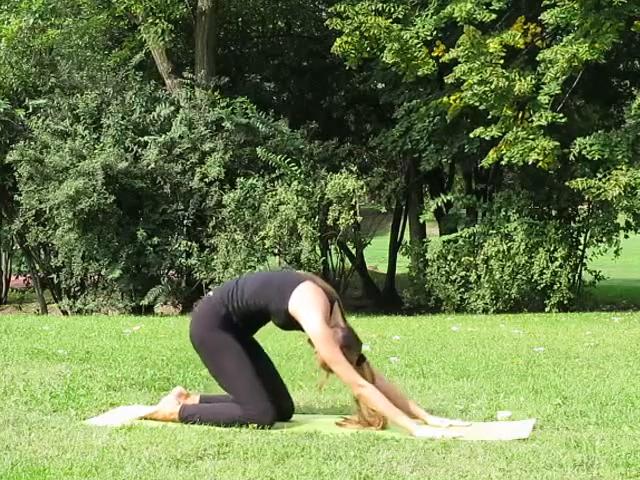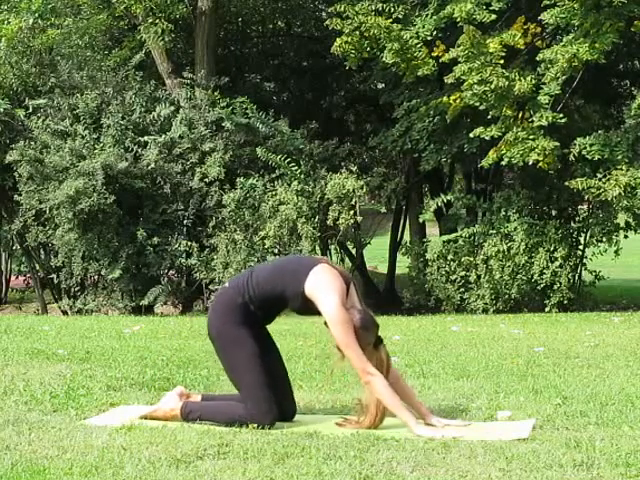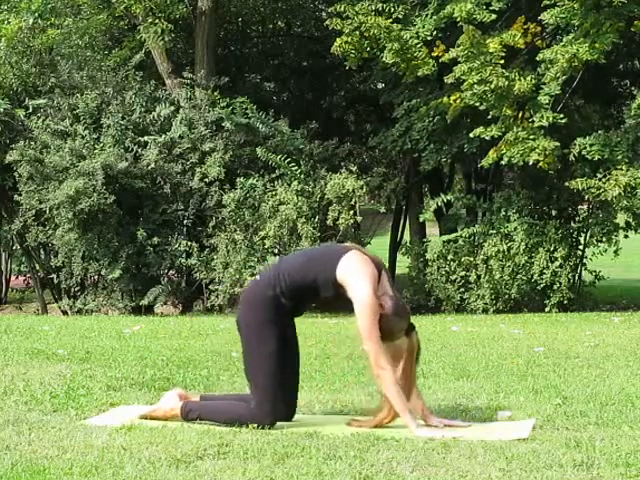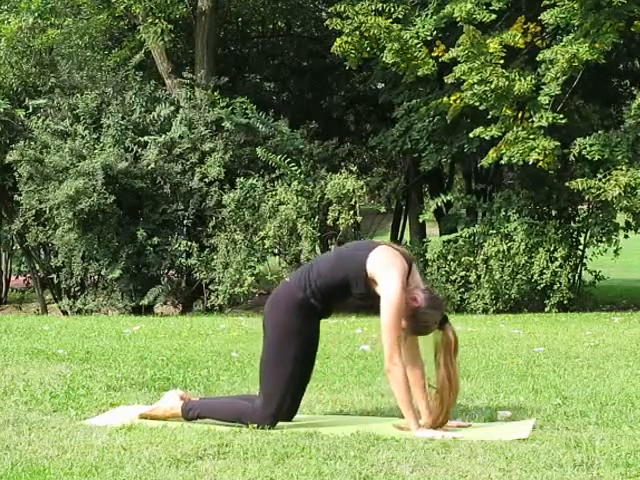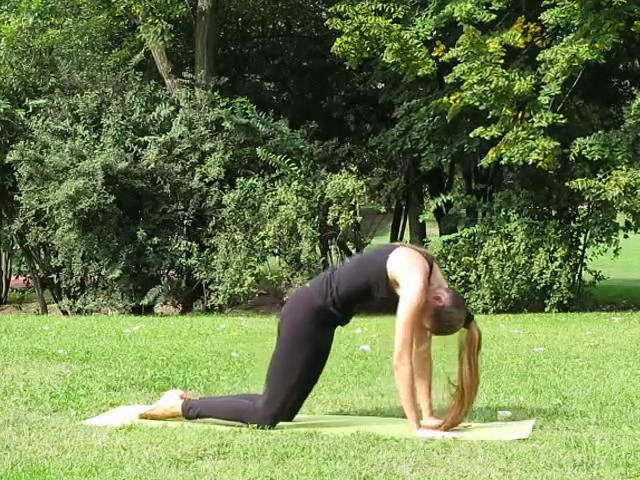
dt=0.5s
person 1, frame 1
left shoulder: (332, 316)
right shoulder: (317, 321)
left elbow: (372, 375)
right elbow: (359, 385)
left wrist: (426, 416)
right wrist: (414, 427)
left hip: (234, 326)
right hip: (212, 323)
left knee: (282, 409)
right knee: (261, 415)
left ankle: (191, 398)
right ankle: (176, 410)
person 1, frame 2
left shoulder: (347, 298)
right shoulder: (334, 304)
left elbow: (383, 364)
right elbow: (368, 373)
left wrist: (428, 415)
right wrist: (416, 425)
left hip: (249, 317)
right hip: (230, 314)
left knee: (284, 410)
right knee: (262, 415)
left ankle: (192, 397)
right ankle: (179, 409)
person 1, frame 3
left shoulder: (379, 283)
right shoulder: (365, 289)
left elbow: (396, 357)
right elbow: (380, 365)
left wrist: (427, 415)
right wrist: (414, 425)
left hip: (280, 308)
right hip: (262, 305)
left knee: (283, 410)
right knee: (265, 415)
left ankle: (191, 398)
right ankle: (178, 407)
person 1, frame 4
left shoulder: (410, 282)
right shoulder: (395, 284)
left elbow: (411, 355)
right elbow: (394, 363)
left wrist: (428, 414)
right wrist: (415, 427)
left hip: (307, 311)
right hip: (291, 306)
left knee: (284, 411)
right knee: (266, 416)
left ankle: (191, 398)
right ankle: (179, 407)
person 1, frame 5
left shoulder: (430, 282)
right shoulder: (417, 282)
left elbow: (421, 352)
right elbow: (402, 360)
left wrist: (428, 414)
right wrist: (414, 426)
left hip: (323, 317)
right hip: (310, 312)
left knee: (284, 410)
right knee: (267, 414)
left ankle: (188, 398)
right ankle: (180, 406)
